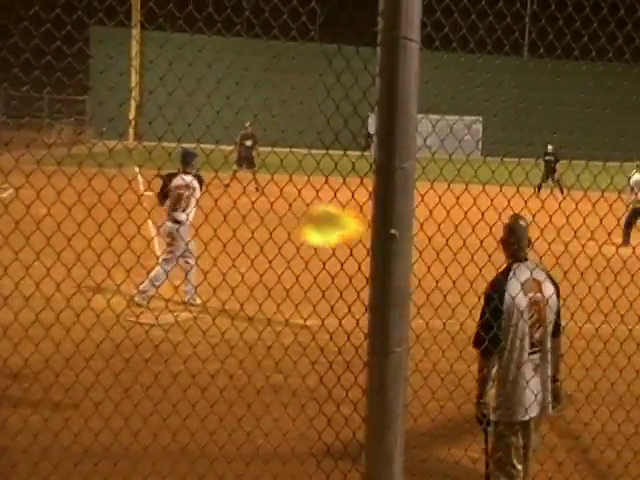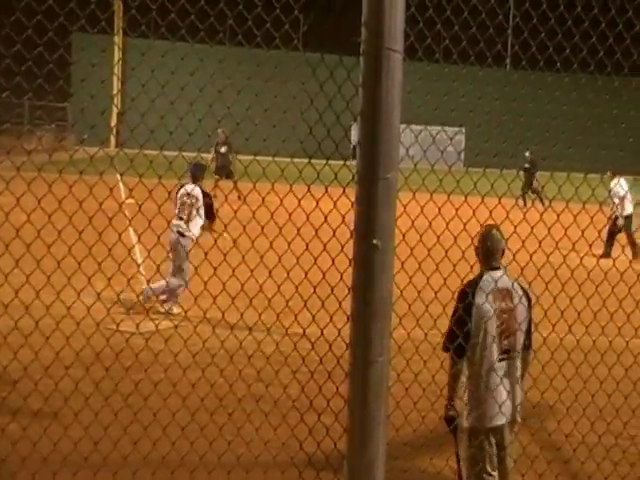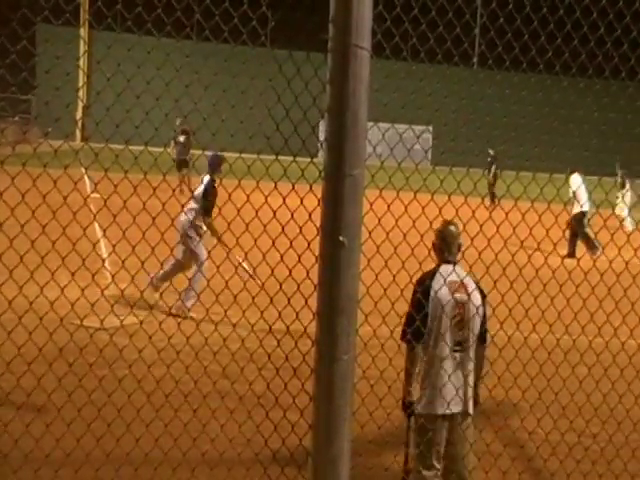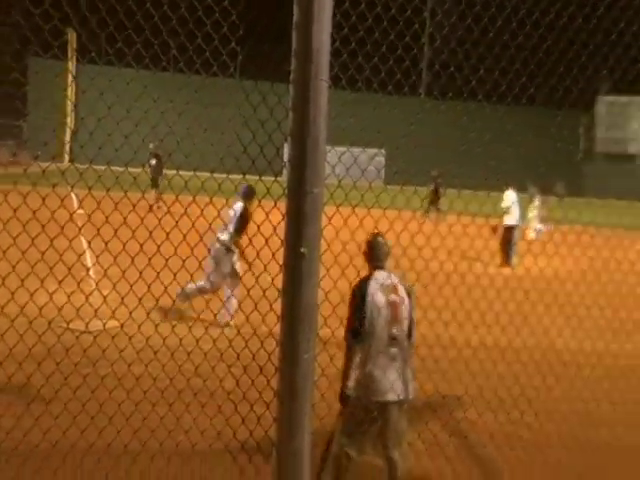
dt=0.3s
person 1, frame 1
left shoulder: (500, 286)
right shoulder: (548, 281)
left elbow: (488, 349)
right elbow: (555, 338)
left wrist: (481, 397)
right wrist: (555, 380)
left hip: (512, 391)
right hip: (538, 390)
person 1, frame 2
left shoulder: (472, 291)
right shoulder: (521, 292)
left elbow: (459, 353)
right elbow: (526, 349)
left wrist: (451, 401)
left hip: (482, 399)
right hip: (510, 398)
person 1, frame 3
left shoulder: (427, 283)
right shoulder: (475, 287)
left elbow: (414, 341)
right elbow: (481, 344)
left wrist: (408, 388)
right wrist: (475, 387)
left hip: (435, 391)
right hip: (463, 392)
person 1, frame 4
left shoulder: (364, 288)
right shoulder: (402, 289)
left elbow: (355, 341)
right elbow: (408, 339)
left wrist: (345, 383)
left hip: (370, 381)
right hip: (397, 384)
left knee: (346, 443)
right knee: (393, 452)
person 2, frame 1
left shoulder: (170, 178)
right shoulder: (197, 180)
left elbow: (162, 202)
left hip: (171, 224)
right hip: (181, 227)
left knee: (190, 258)
right knee: (167, 263)
left ankle: (190, 294)
right ankle: (142, 294)
person 2, frame 2
left shoulder: (182, 190)
right shoulder: (205, 195)
right elbow: (210, 221)
right wrist: (208, 225)
left hip: (175, 233)
right hip: (184, 237)
left knee: (180, 273)
right knee: (180, 277)
left ankle: (168, 301)
right ankle: (150, 292)
person 2, frame 3
left shoulder: (205, 180)
right shoulder: (211, 188)
right elbow: (205, 218)
right wrist: (218, 236)
left hip: (188, 223)
right hip: (193, 228)
left knee: (183, 260)
right knee: (201, 268)
left ankle: (158, 279)
right ankle: (182, 307)
person 2, frame 4
left shoulder: (236, 207)
right shoulder: (245, 212)
right elbow: (235, 237)
right wrist: (242, 253)
left hip: (221, 245)
right hip: (225, 249)
left knee: (234, 280)
right knee: (213, 284)
left ankle: (226, 315)
